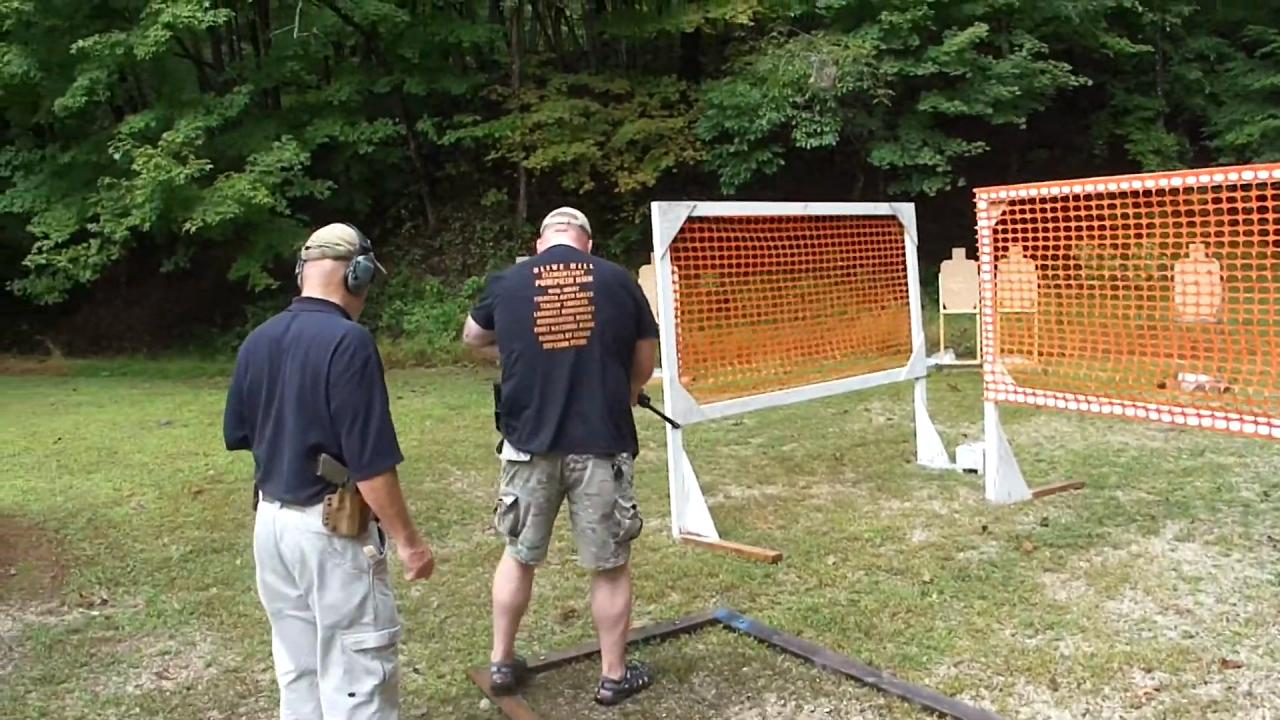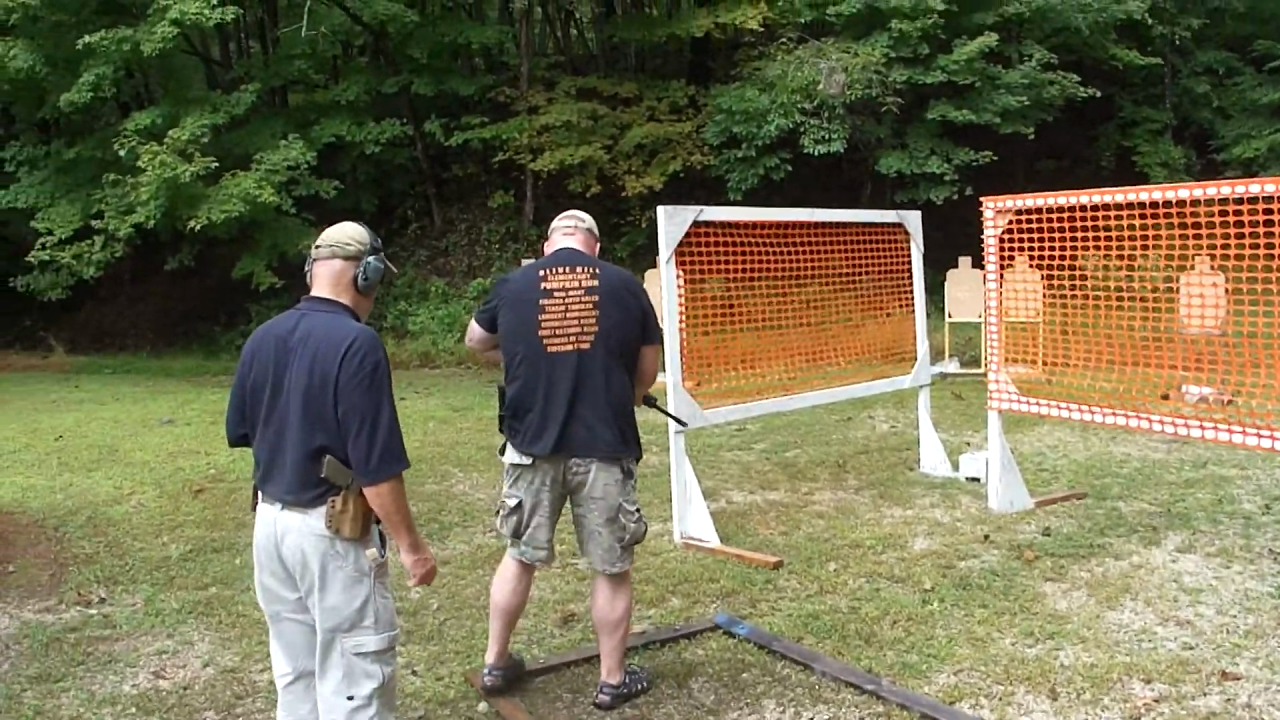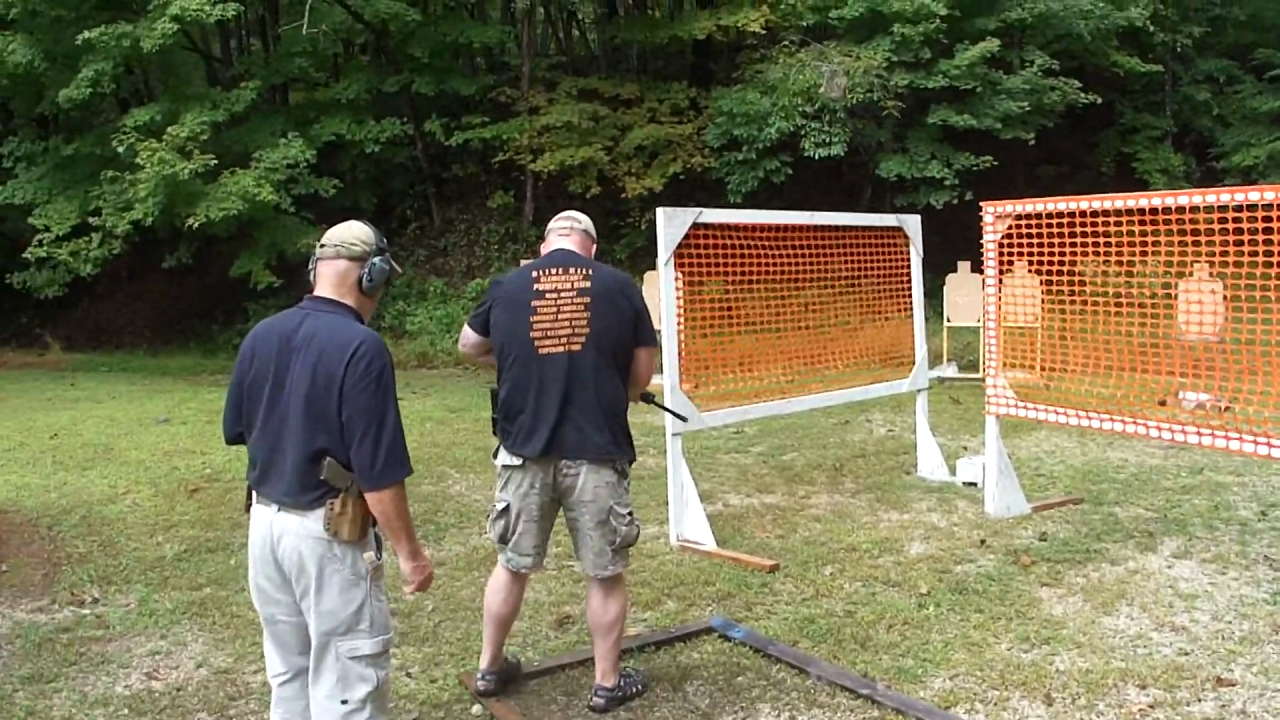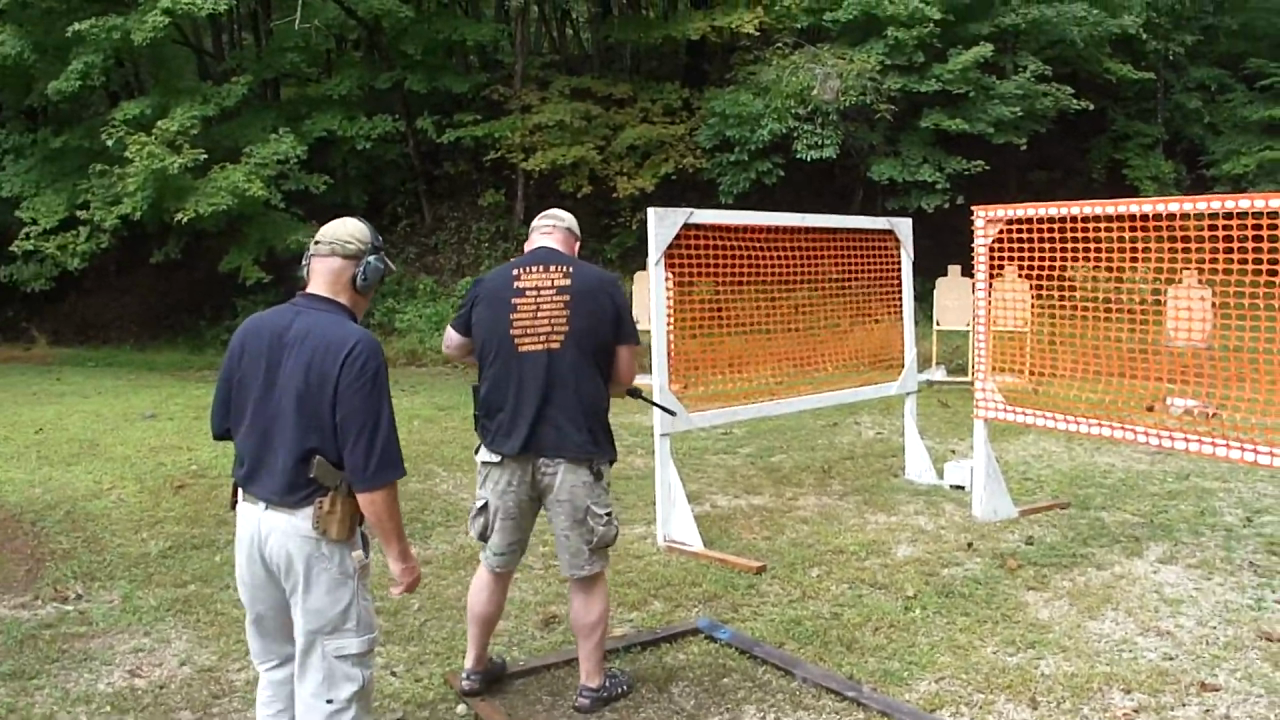
dt=0.1s
person 1, frame 1
left shoulder: (507, 282)
right shoulder: (619, 280)
left elbow: (473, 336)
right elbow: (644, 368)
left hip: (528, 443)
right hip: (601, 444)
left knee: (519, 553)
right knee: (609, 563)
left ankle: (501, 662)
right ankle: (614, 675)
person 1, frame 2
left shoulder: (512, 285)
right shoulder: (626, 285)
left elbow: (476, 340)
right elbow: (647, 373)
left hip: (532, 446)
right hip: (605, 448)
left knee: (520, 555)
right knee: (613, 568)
left ankle: (495, 664)
right ankle: (613, 679)
person 1, frame 3
left shoulder: (506, 286)
right shoulder: (620, 286)
left elbow: (469, 346)
right elbow: (641, 378)
left hip: (524, 449)
right hip: (597, 451)
left knee: (512, 562)
right knee: (606, 571)
left ankle: (489, 667)
right ankle: (608, 682)
person 1, frame 4
left shoulder: (488, 285)
right shoulder: (603, 285)
left elbow: (452, 348)
right elbow: (624, 376)
left hip: (504, 447)
right hip: (577, 450)
left knee: (494, 561)
right knee: (586, 571)
left ankle: (474, 667)
right ankle: (593, 683)
person 2, frame 1
left shoulder: (257, 340)
right shoulder: (348, 341)
left elbow: (238, 434)
right elbow: (371, 461)
right wrist: (407, 539)
left hip: (271, 519)
right hip: (331, 529)
left knee: (298, 669)
right knee: (357, 674)
person 2, frame 2
left shoulder: (262, 338)
right shoulder: (357, 343)
left elbow: (240, 431)
right elbow: (377, 466)
right wrist: (411, 545)
left hip: (270, 520)
right hip: (333, 531)
left knee: (296, 671)
right knee: (357, 678)
person 2, frame 3
left shoulder: (262, 334)
right shoulder: (361, 347)
left elbow: (236, 429)
right elbow: (379, 471)
right wrist: (409, 552)
left hip: (265, 520)
right hip: (327, 532)
left knee: (289, 671)
right knee: (348, 680)
person 2, frame 4
left shoulder: (252, 329)
right shoulder: (354, 346)
left elbow: (224, 424)
right elbow: (372, 472)
right wrist: (399, 553)
left hip: (252, 518)
right hip: (315, 530)
left knee: (275, 662)
right knee: (333, 678)
